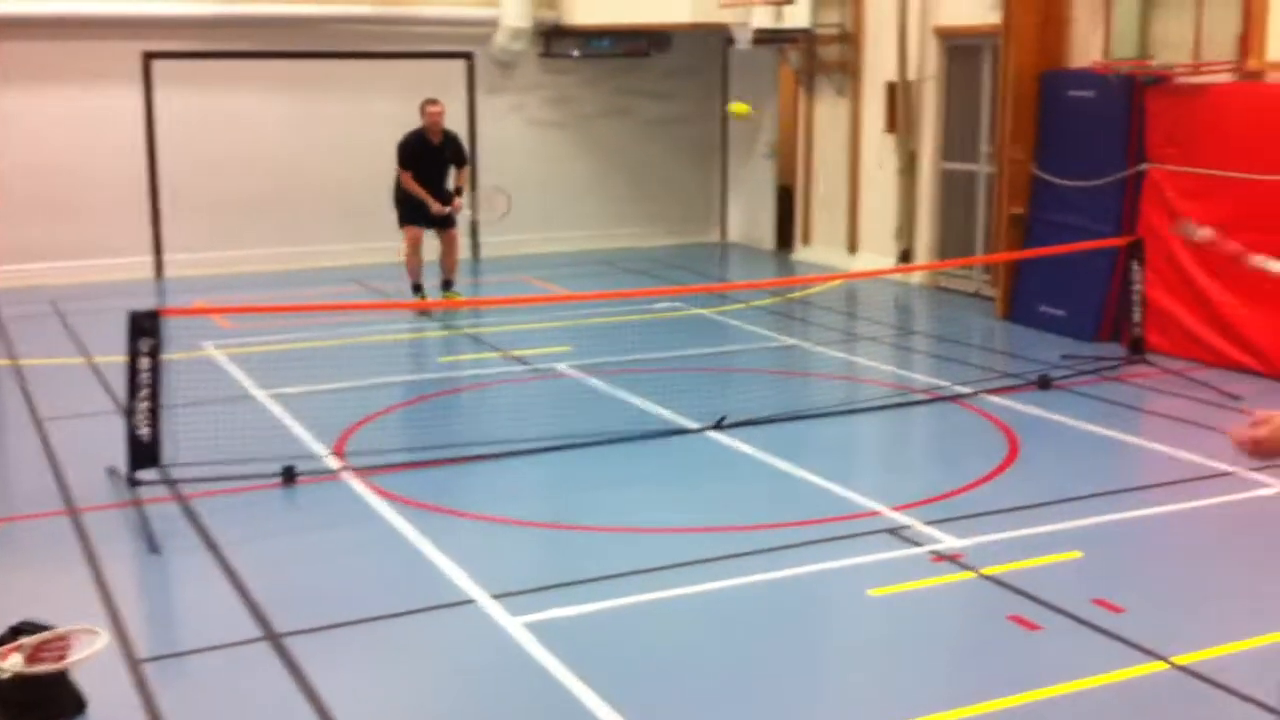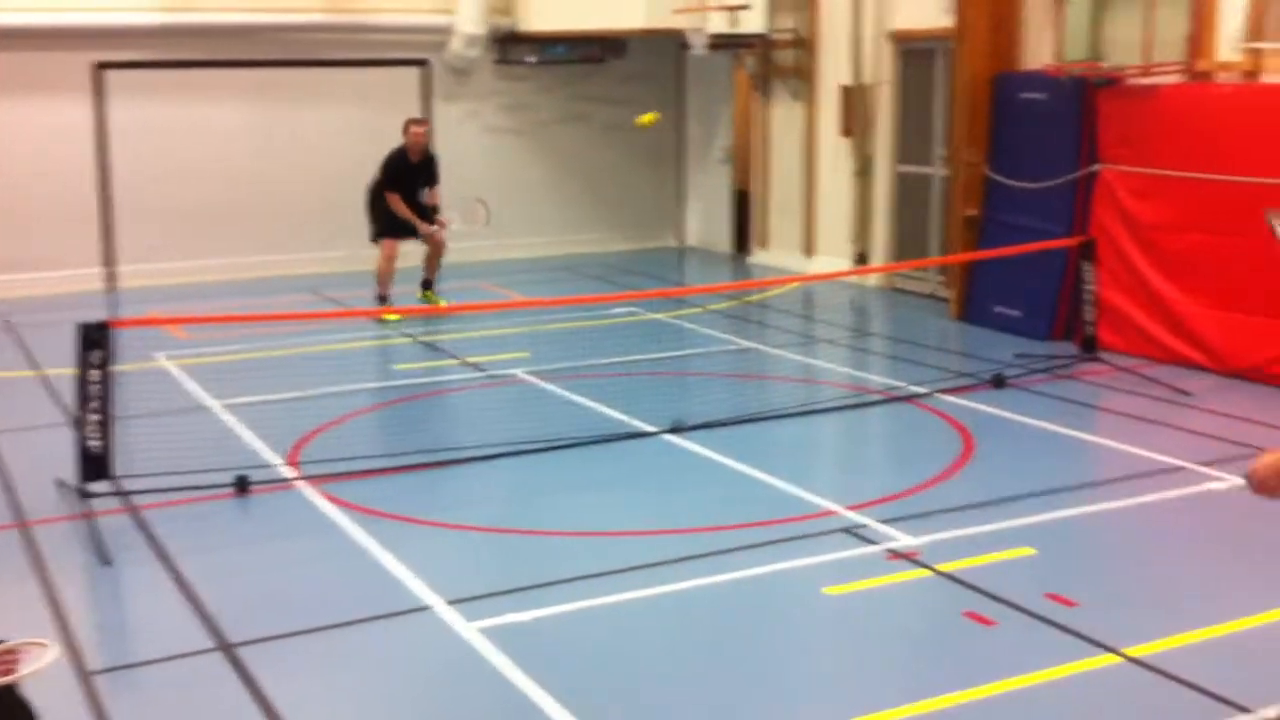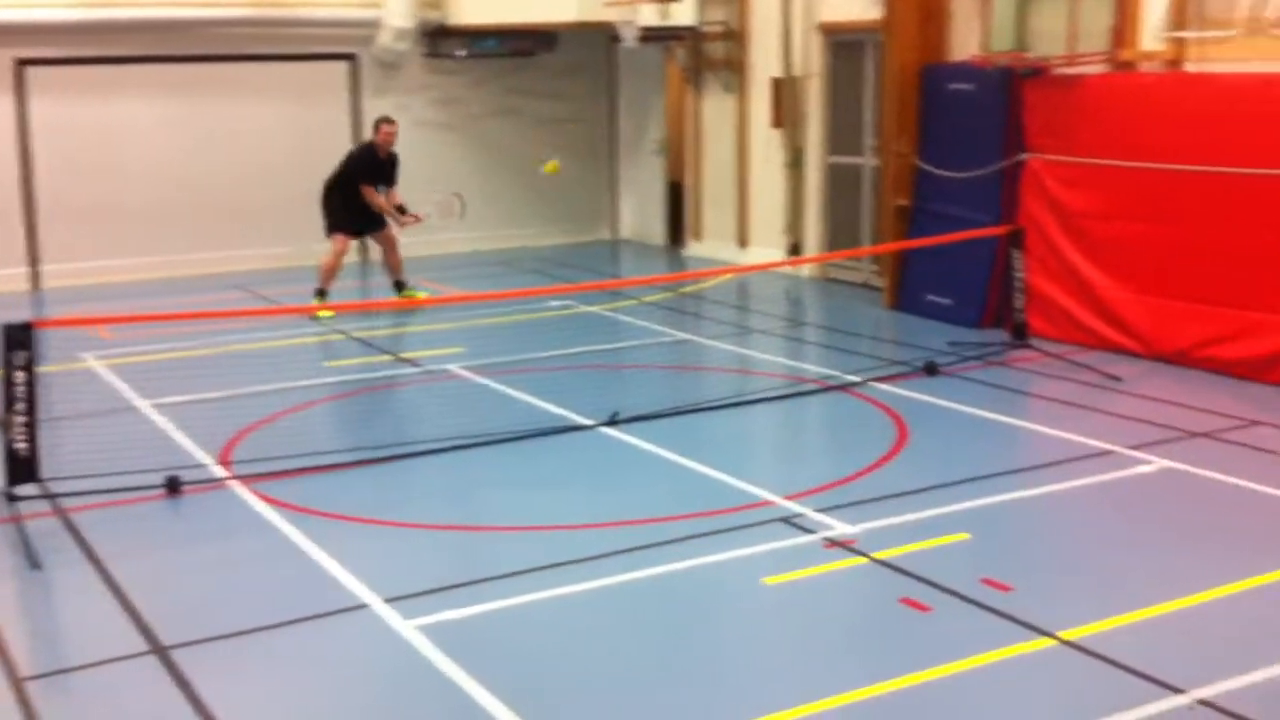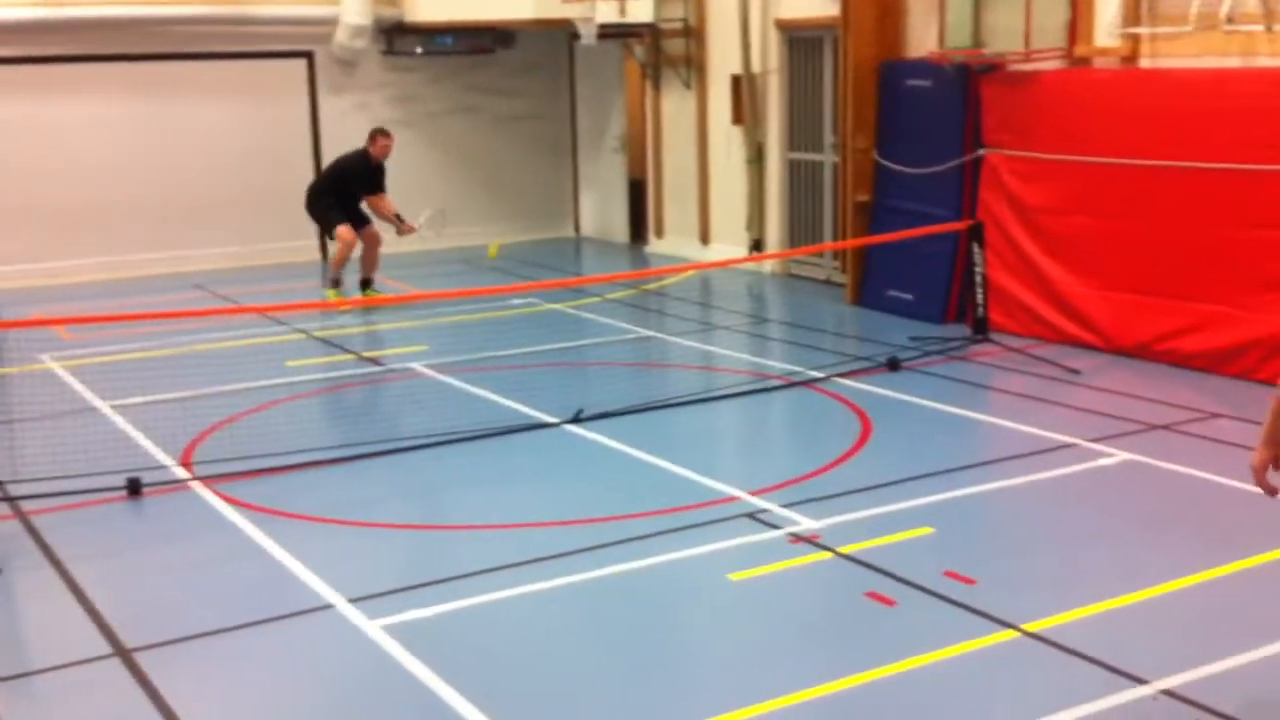
dt=0.2s
person 1, frame 1
left shoulder: (452, 140)
right shoulder: (410, 142)
left elbow: (463, 168)
right elbow: (405, 179)
left wrist: (458, 195)
right wrist: (429, 202)
left hip: (439, 196)
right hip: (411, 197)
left knee: (451, 240)
right knee: (414, 240)
left ankle: (447, 288)
right ankle: (417, 292)
person 1, frame 2
left shoulder: (429, 159)
right shoulder: (393, 162)
left elbow: (431, 189)
right elbow: (393, 200)
left wrist: (435, 214)
right wrist: (417, 223)
left hip: (411, 204)
right hip: (384, 207)
left knee: (439, 241)
right knee: (389, 252)
left ankle: (427, 288)
right ankle: (383, 304)
person 1, frame 3
left shoulder: (391, 158)
right shoulder: (361, 157)
left elbow: (390, 190)
right elbow: (370, 195)
left wrist: (403, 212)
right wrist: (397, 218)
left hip: (366, 203)
right hip: (339, 201)
left knee: (390, 242)
right knee: (339, 248)
left ankle: (402, 289)
right ankle: (319, 298)
person 1, frame 4
left shoulder: (377, 166)
right shoulder: (358, 165)
left elbow: (381, 199)
right elbow: (374, 205)
left wrist: (400, 219)
right wrist: (398, 224)
left hip: (345, 203)
right hip: (322, 202)
left knee: (373, 239)
right knee: (348, 239)
left ankle: (366, 287)
right ankle: (334, 286)
